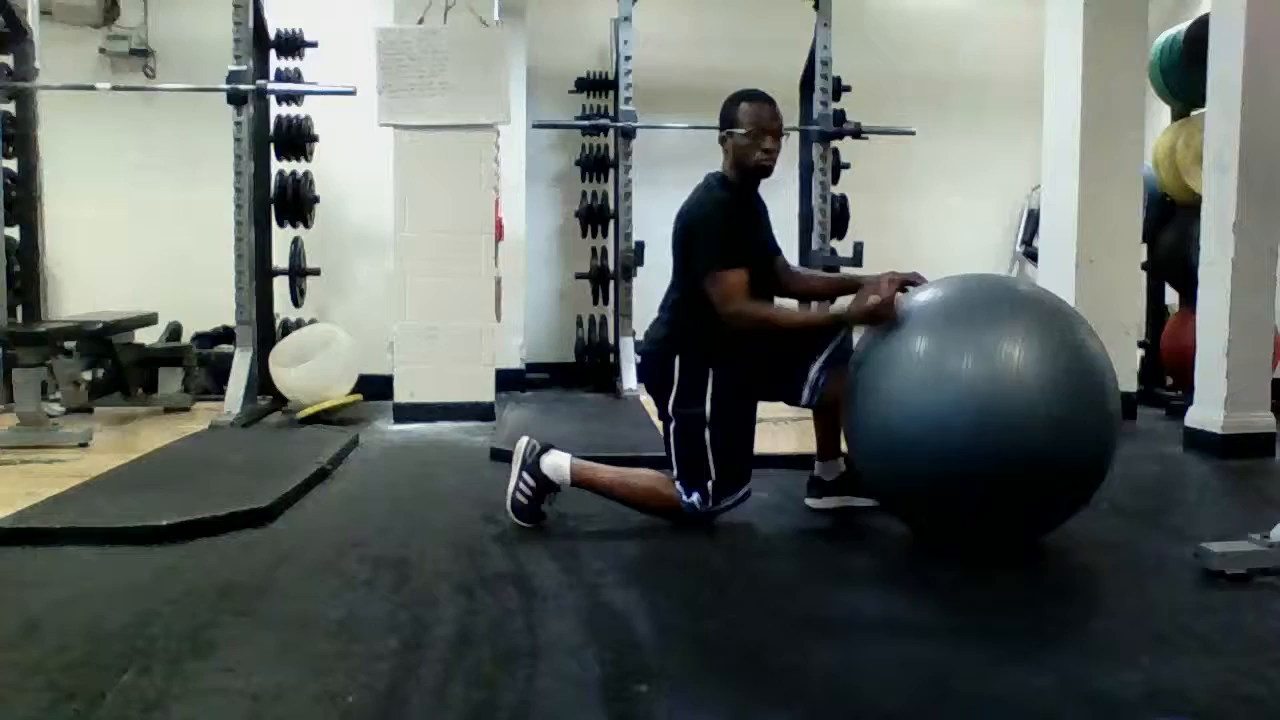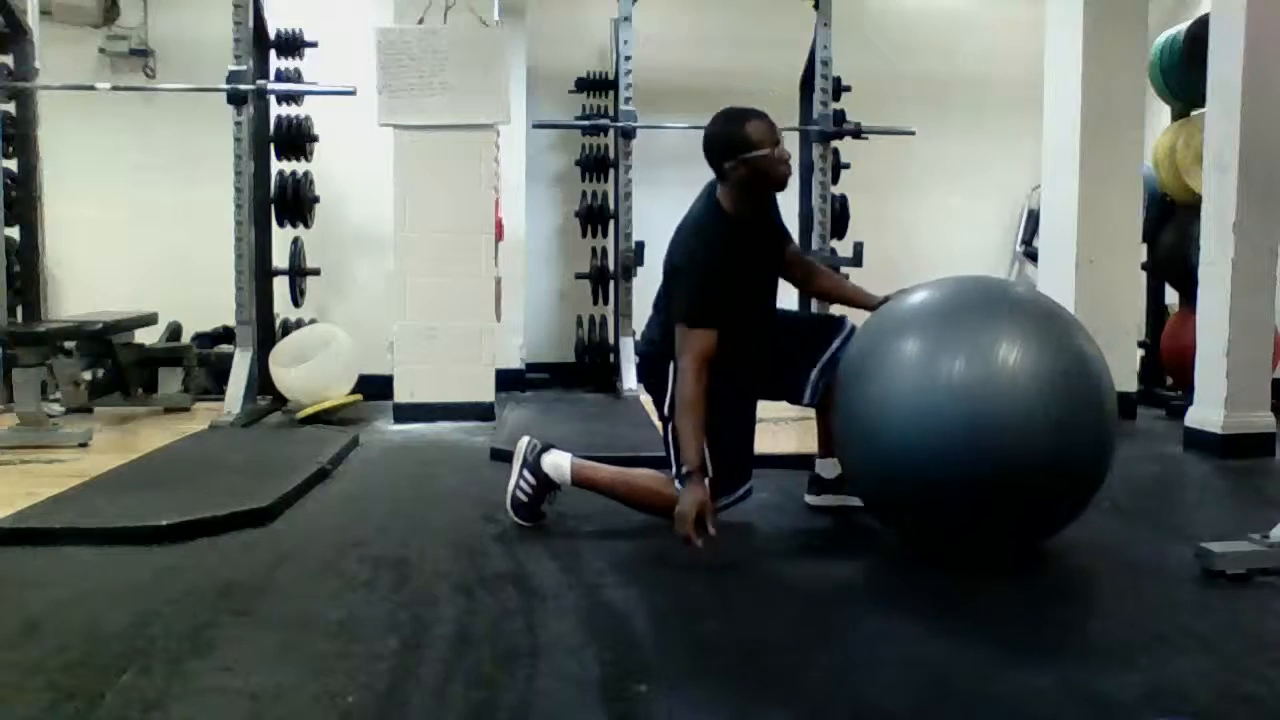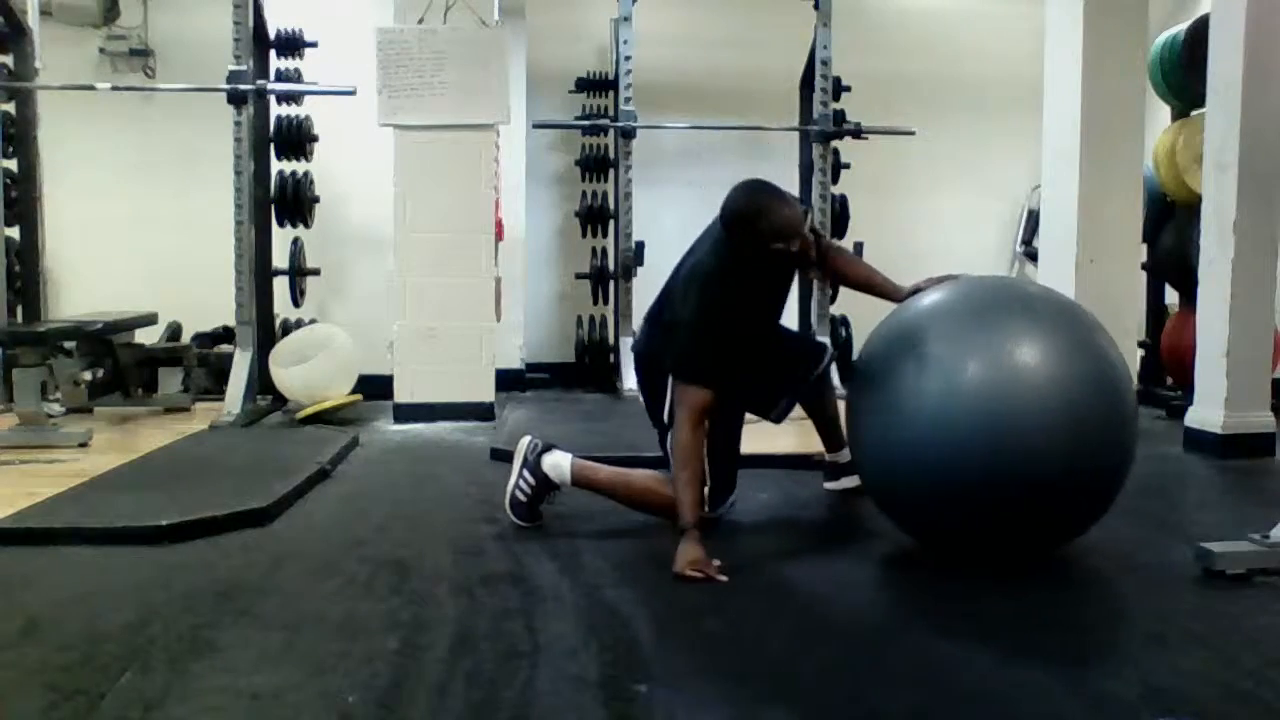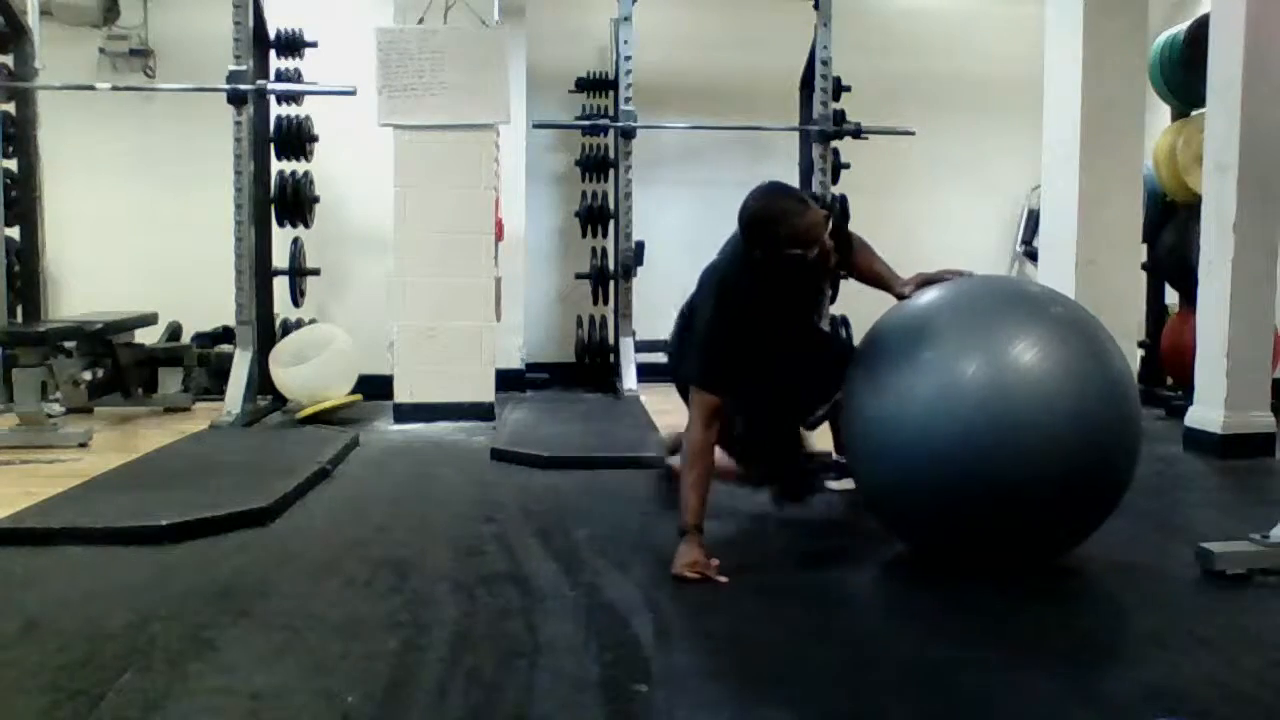
dt=0.5s
person 1, frame 1
left shoulder: (748, 199)
right shoulder: (712, 210)
left elbow: (782, 278)
right elbow: (736, 309)
left wrist: (862, 283)
right wrist: (844, 314)
left hip: (731, 345)
right hip: (691, 360)
right knee: (704, 501)
left ankle: (829, 477)
right ankle: (552, 465)
person 1, frame 2
left shoulder: (756, 203)
right shoulder: (702, 248)
left elbow: (799, 268)
right elbow: (691, 365)
left wrist: (876, 303)
right wrist: (694, 477)
right hip: (682, 359)
left knee: (839, 343)
right knee: (711, 496)
left ankle: (828, 478)
right ankle: (551, 465)
person 1, frame 3
left shoulder: (785, 223)
right shoulder: (709, 296)
left elbow: (826, 255)
right elbow: (689, 417)
left wrist: (899, 293)
right wrist: (689, 536)
right hip: (676, 366)
left knee: (813, 363)
right knee: (709, 500)
left ankle: (840, 463)
right ankle: (553, 465)
person 1, frame 4
left shoulder: (812, 227)
right shoulder: (726, 297)
left elbow: (847, 245)
right elbow: (707, 417)
left wrist: (897, 284)
right wrist: (690, 537)
right hip: (726, 372)
right knee: (791, 482)
right ankle: (687, 456)
